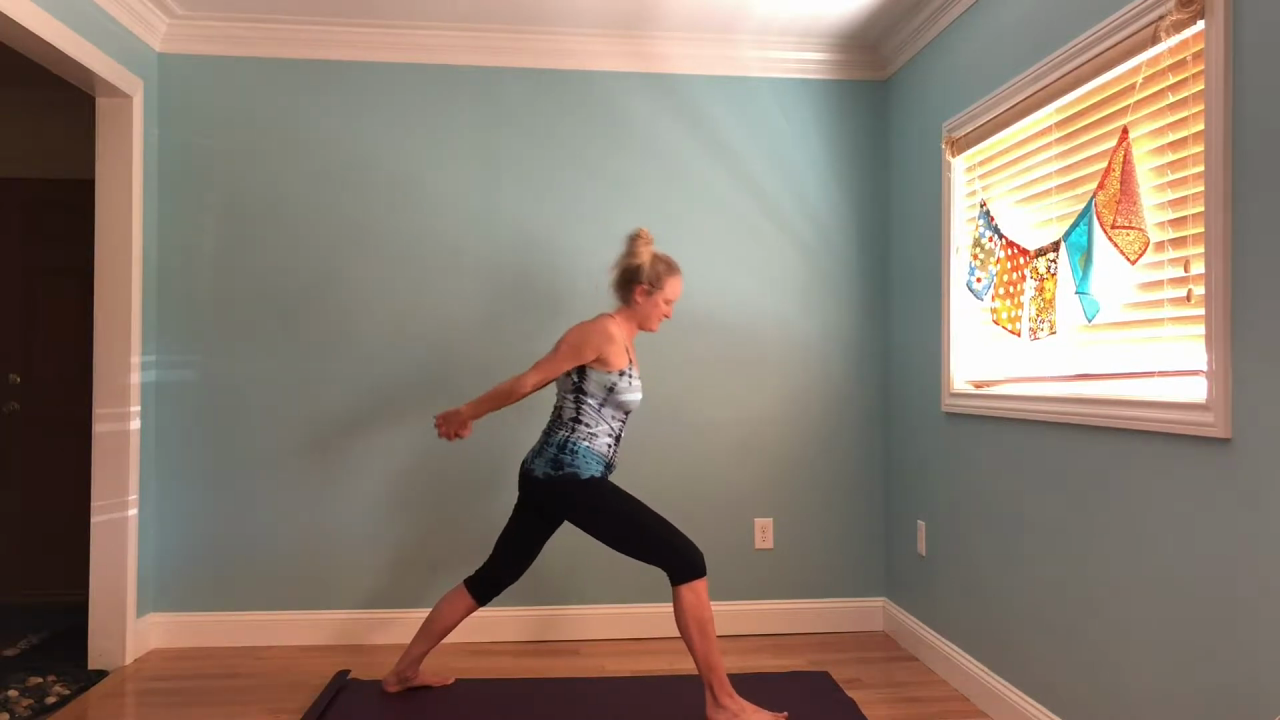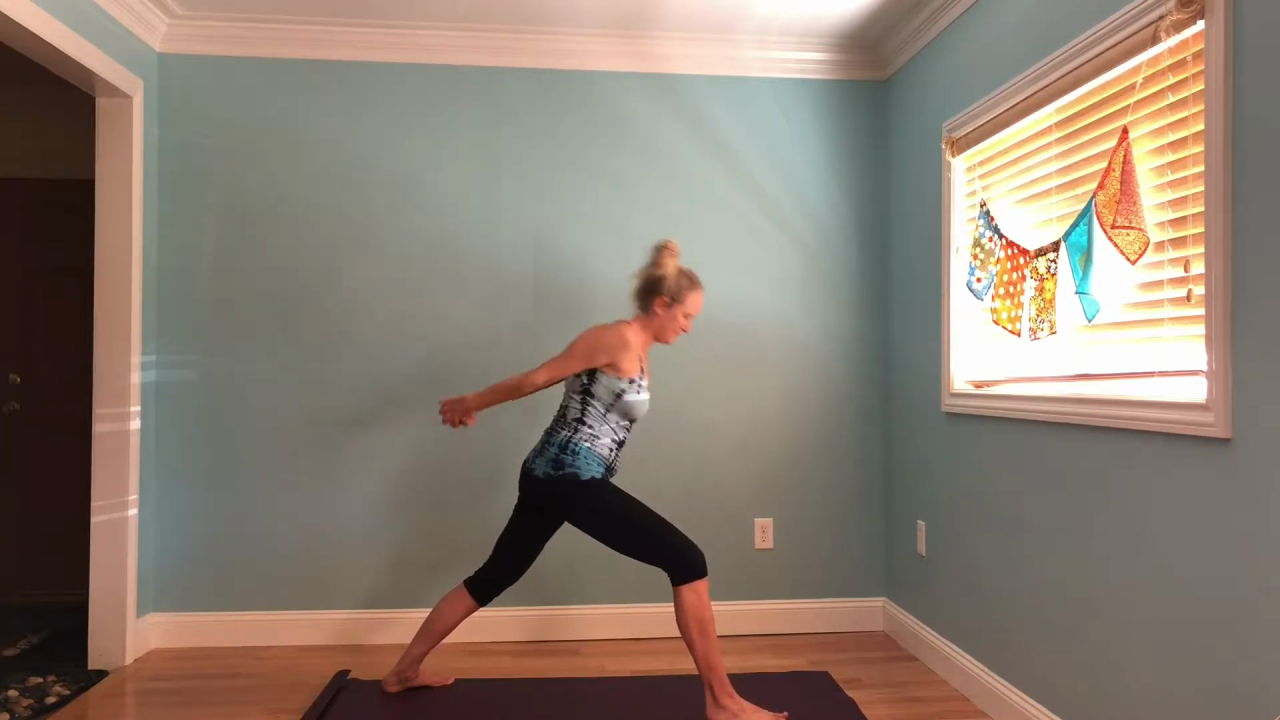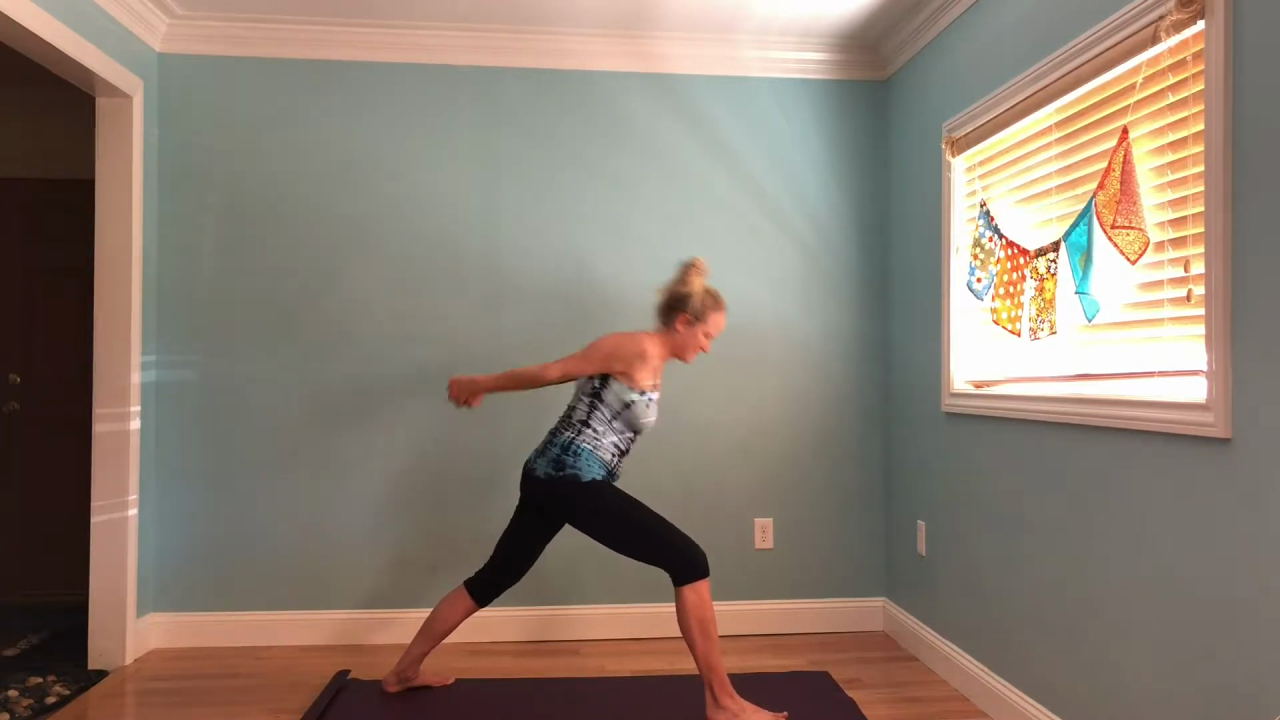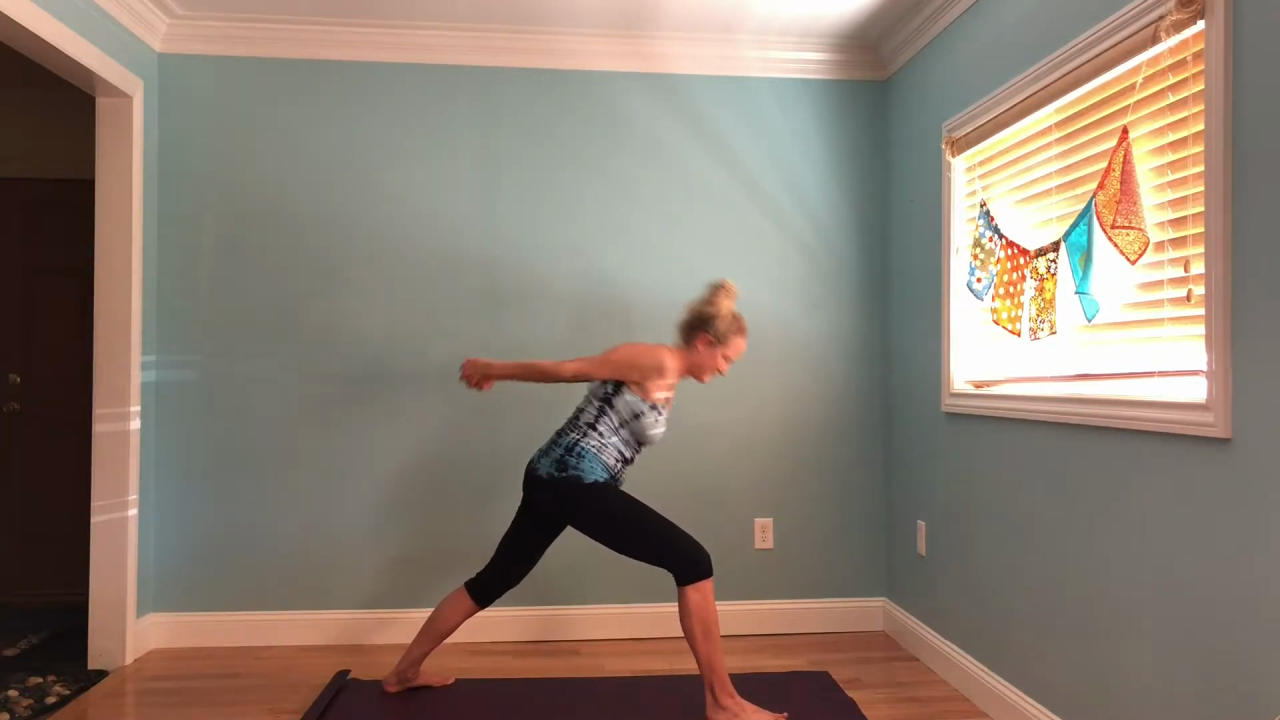
dt=0.1s
person 1, frame 1
left shoulder: (621, 340)
right shoulder: (606, 332)
left elbow: (534, 383)
right elbow: (529, 380)
left wrist: (468, 416)
right wrist: (470, 412)
left hip: (552, 475)
right hip: (571, 476)
left knee: (493, 576)
right knee: (685, 561)
left ankle: (404, 670)
person 1, frame 2
left shoulder: (634, 349)
right shoulder: (621, 338)
left elbow: (540, 380)
right elbow: (537, 378)
left wrist: (472, 405)
right wrist: (472, 403)
left hip: (552, 476)
right hip: (571, 477)
left knee: (491, 577)
right knee: (687, 561)
left ankle: (404, 670)
person 1, frame 3
left shoulder: (651, 362)
right shoulder: (640, 349)
left elbow: (558, 373)
right elbow: (551, 372)
right wrist: (483, 385)
left hip: (553, 476)
right hip: (573, 478)
left knee: (493, 578)
right knee: (689, 562)
left ankle: (403, 670)
person 1, frame 4
left shoulder: (665, 379)
right shoulder: (658, 360)
left elbow: (570, 373)
right elbow: (567, 370)
right wrist: (495, 370)
left hip: (556, 478)
right hip: (576, 480)
left knee: (493, 579)
right knee: (692, 562)
left ankle: (404, 670)
